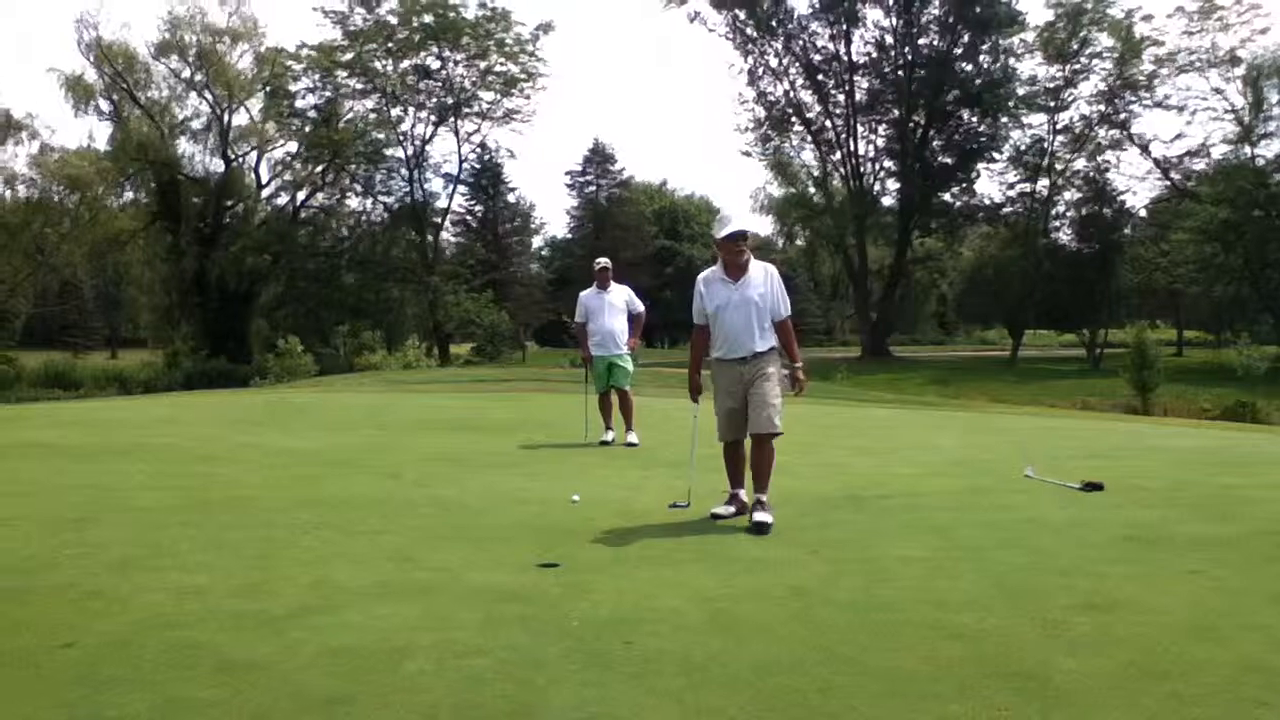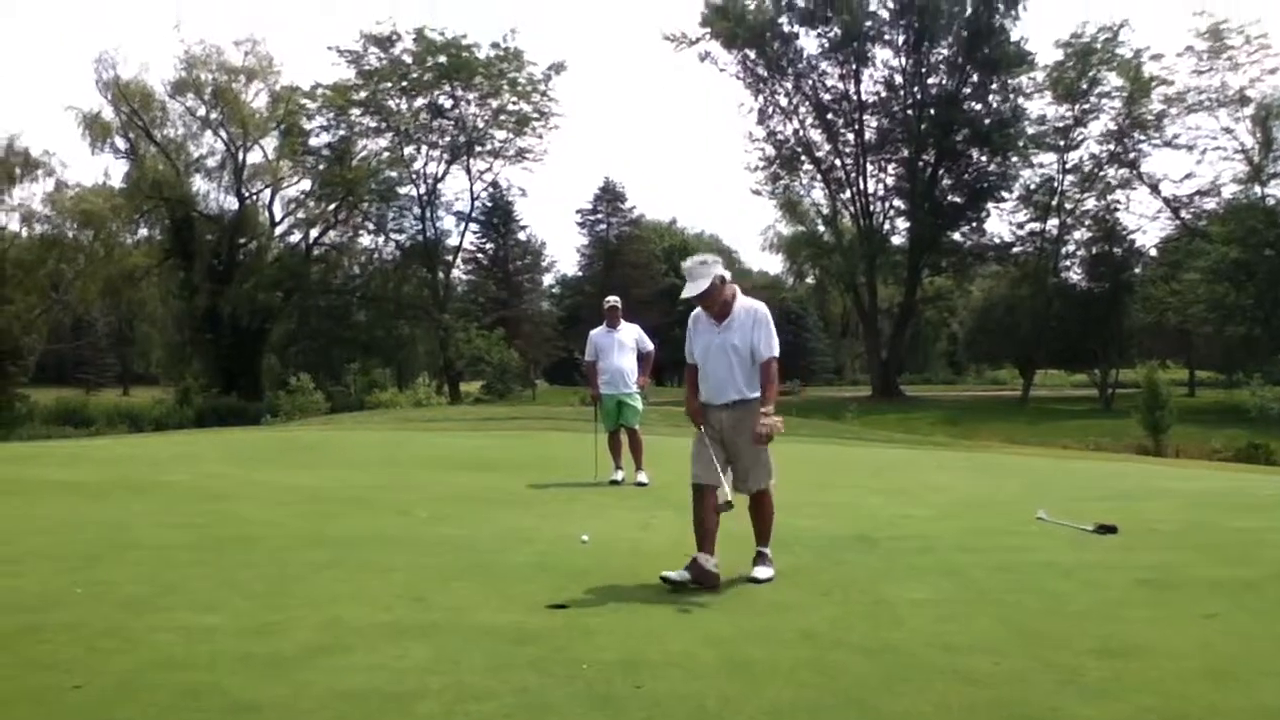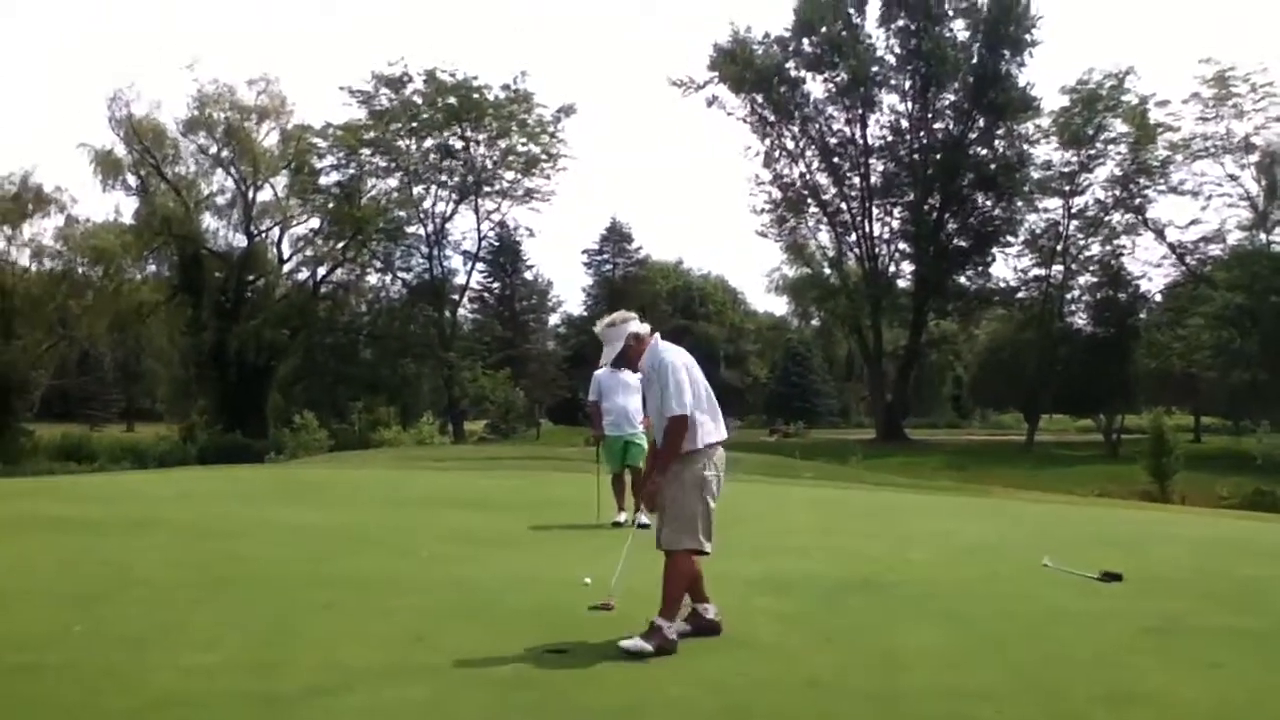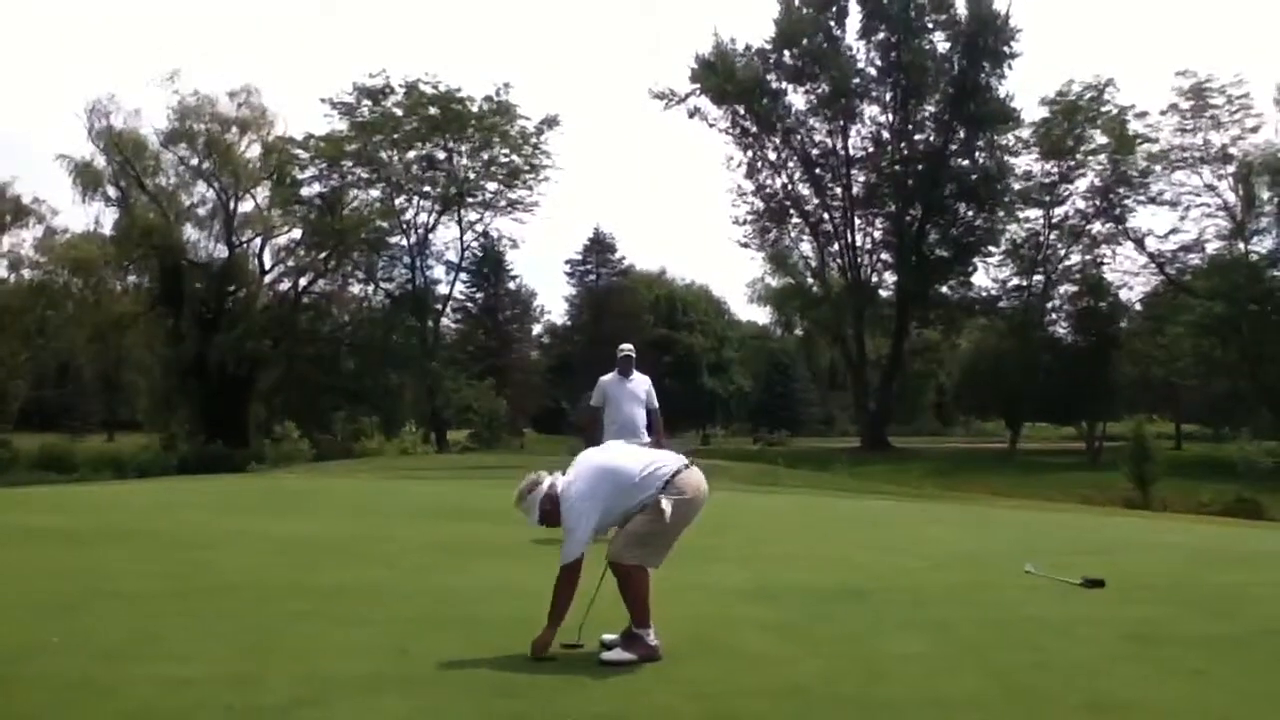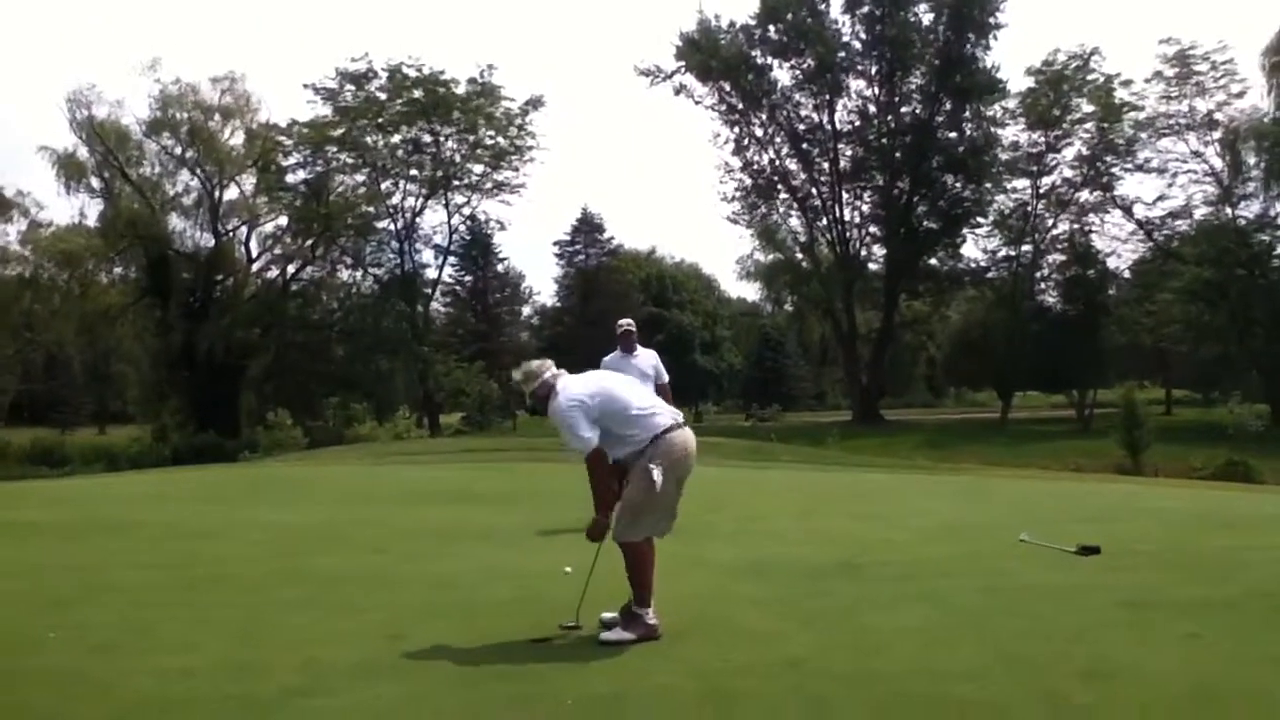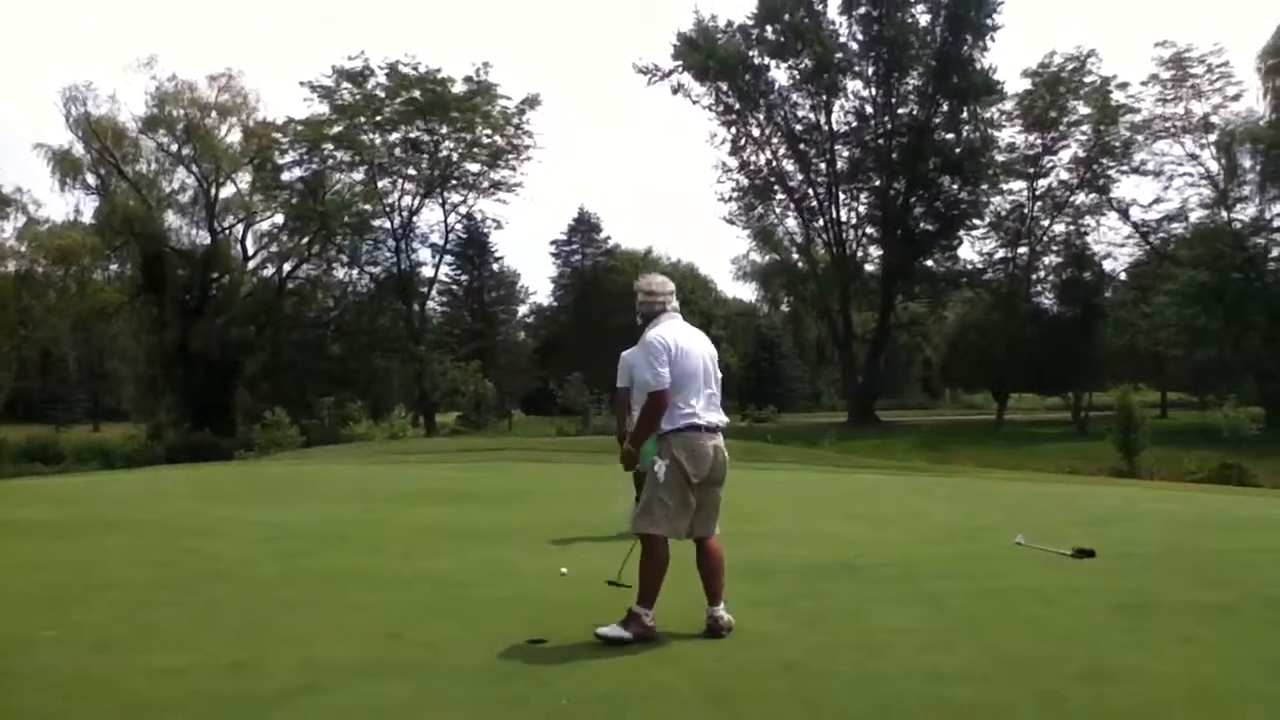
dt=0.7s
person 1, frame 1
left shoulder: (768, 273)
right shoulder: (705, 281)
left elbow: (782, 323)
right elbow: (701, 331)
left wrist: (796, 365)
right wrist: (694, 373)
left hip: (763, 363)
right hip: (724, 367)
left knee: (762, 433)
right knee: (731, 437)
left ankle: (760, 502)
right ankle: (737, 495)
person 1, frame 2
left shoulder: (755, 312)
right shoulder: (696, 319)
left elbow: (769, 364)
left wrist: (768, 411)
right wrist: (691, 400)
left hip: (747, 412)
right hip: (709, 414)
left knee: (757, 487)
right knee: (703, 486)
left ankle: (763, 555)
right ankle: (704, 564)
person 1, frame 3
left shoulder: (668, 361)
right shoulder: (650, 367)
left elbow: (680, 423)
left wrist: (658, 476)
right wrist: (651, 469)
left hip: (698, 458)
right hip: (675, 461)
left knee: (679, 544)
right knee: (674, 543)
left ankle: (664, 629)
right ankle: (704, 612)
person 1, frame 4
left shoulder: (574, 504)
right shoulder: (581, 466)
left elbow: (569, 574)
right elbow: (633, 445)
left wrist: (548, 631)
left hip: (680, 489)
right hip: (686, 478)
left knee: (622, 558)
right knee: (630, 555)
left ankle: (645, 640)
right ankle: (639, 631)
person 1, frame 5
left shoulder: (564, 405)
right shoulder: (585, 382)
left elbow: (596, 462)
left wrist: (602, 515)
right wrist: (620, 476)
left hip: (665, 448)
right hip: (678, 437)
left knee: (630, 532)
right knee: (638, 530)
left ankle: (643, 618)
right ankle: (639, 607)
person 1, frame 6
left shoulder: (655, 340)
right shoulder: (699, 336)
left elbow: (658, 400)
right elbow: (718, 391)
left wrist: (632, 444)
left hip: (681, 443)
right hip: (713, 442)
left knee: (655, 530)
right knee: (705, 533)
left ankle: (641, 619)
right ankle: (717, 613)
